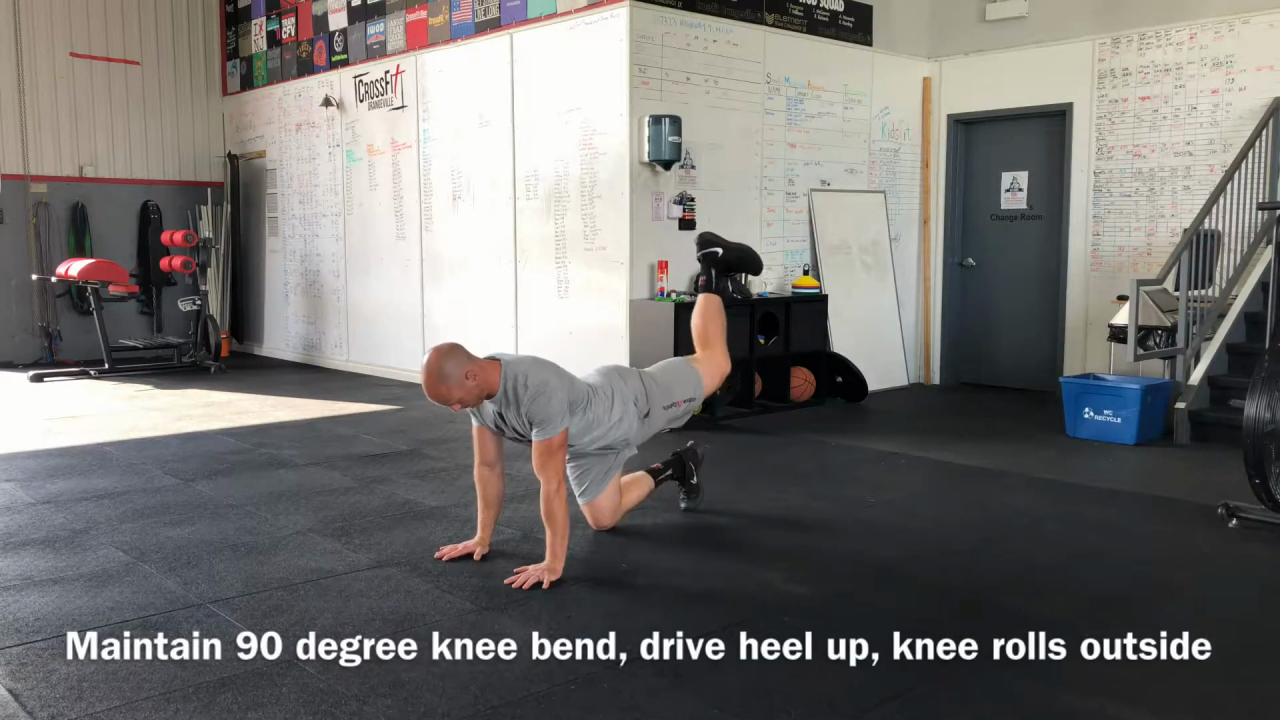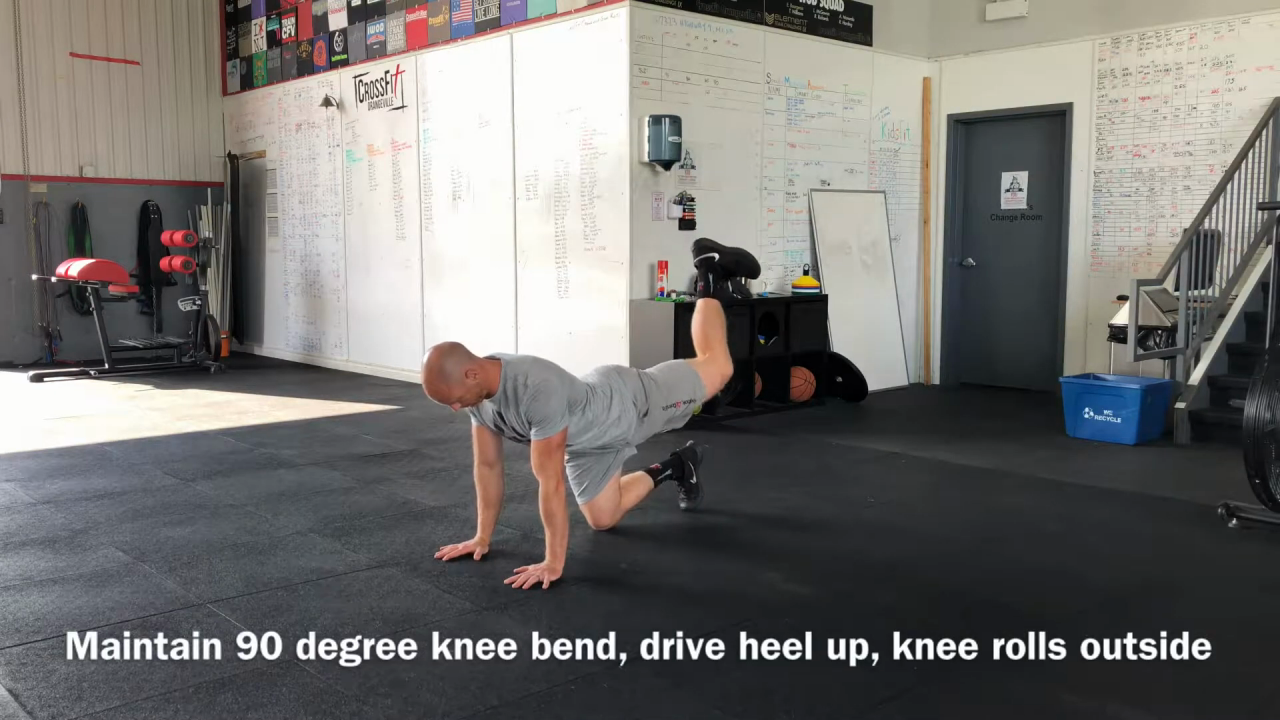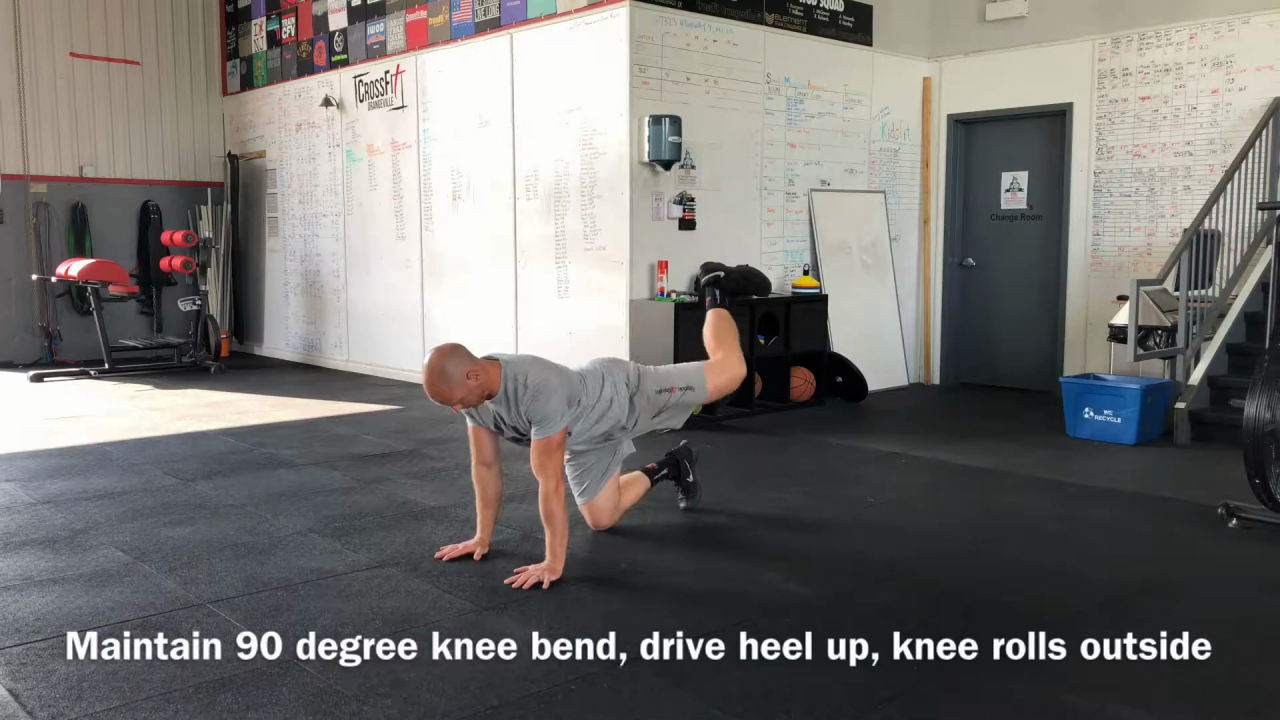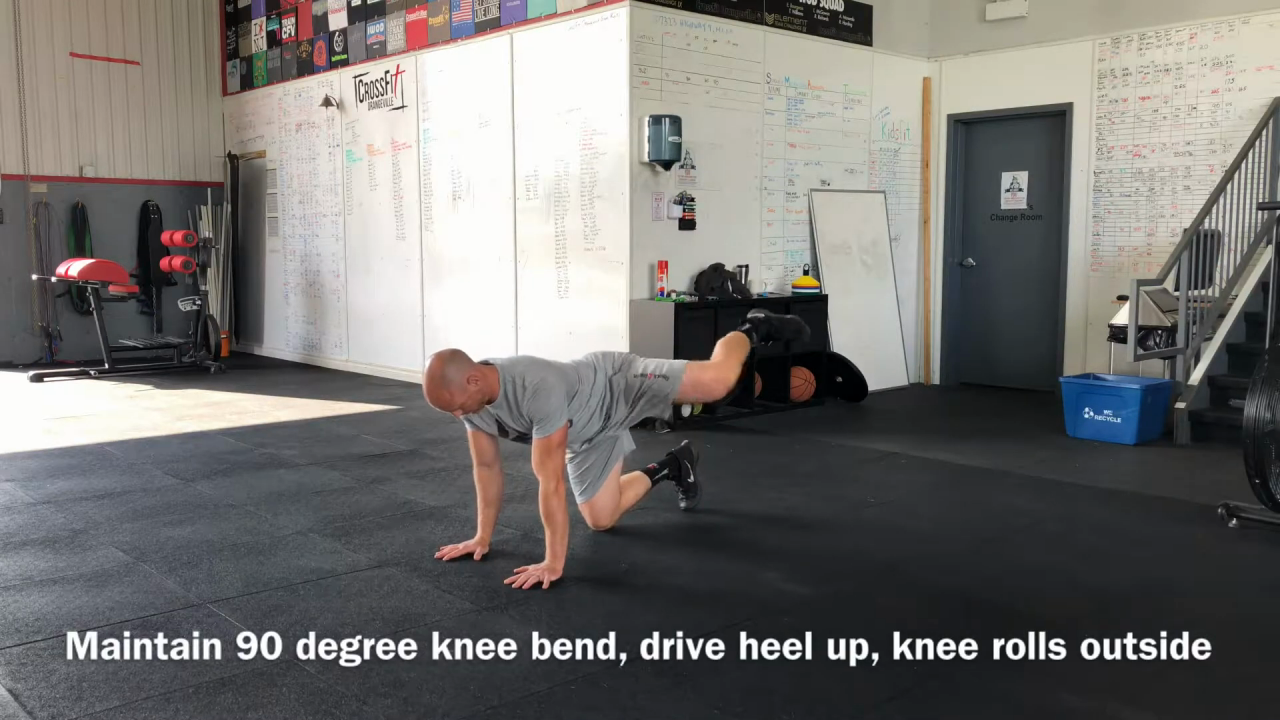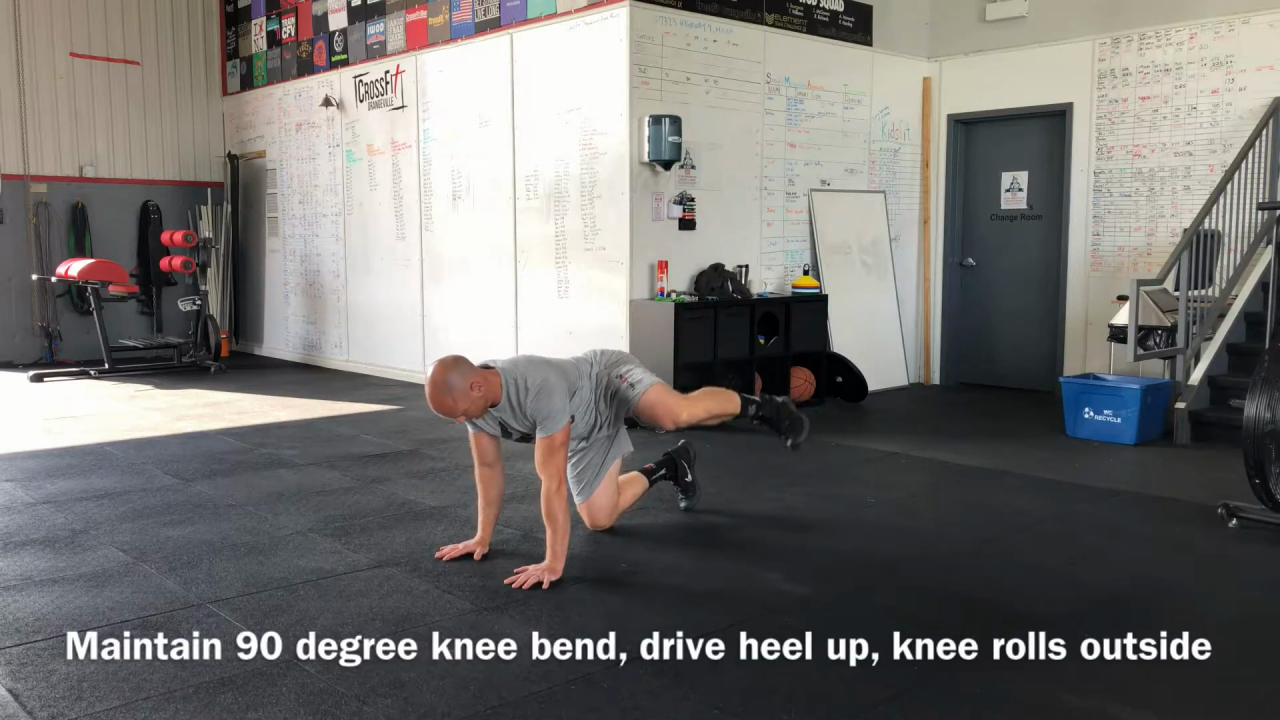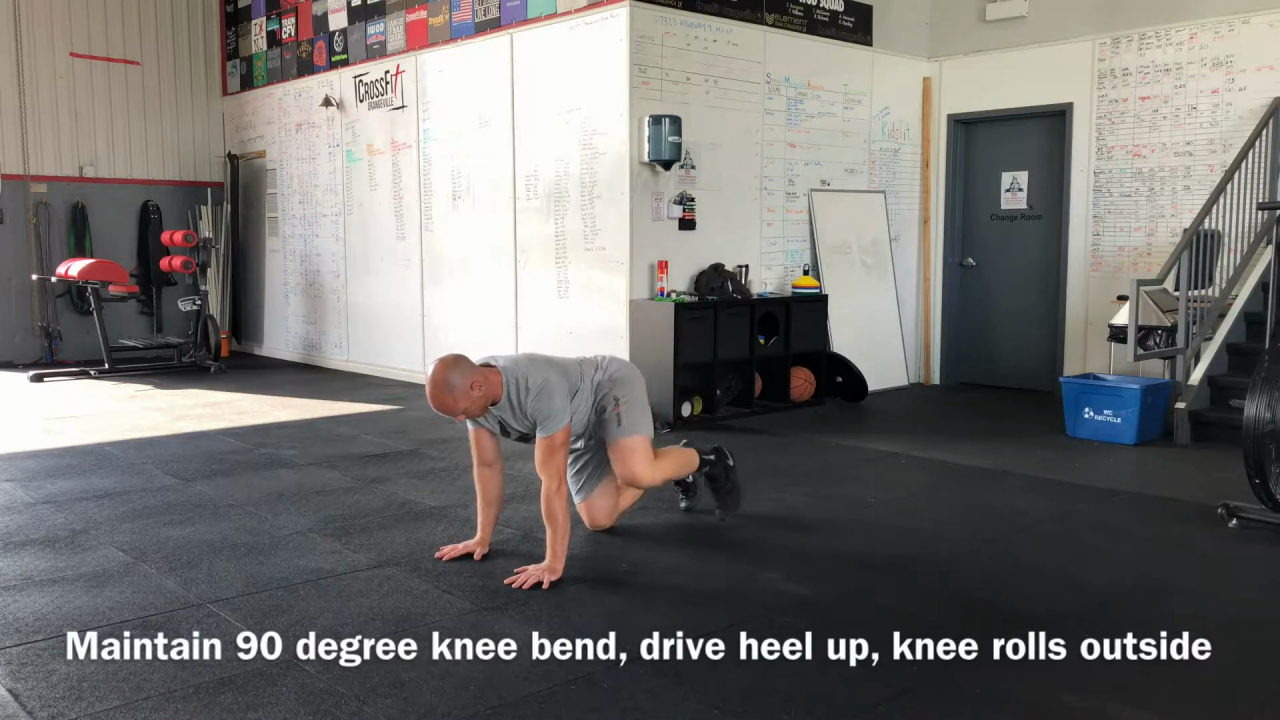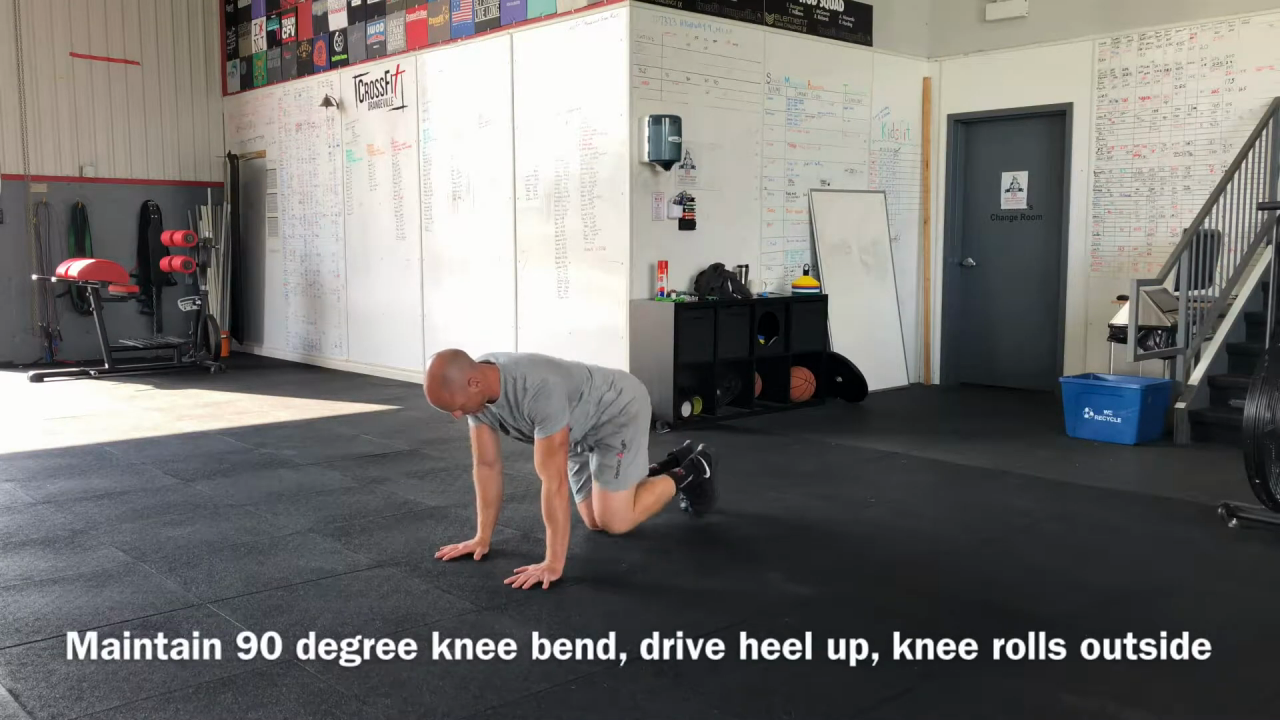
dt=0.3s
person 1, frame 1
left shoulder: (538, 390)
right shoulder: (476, 389)
left elbow: (552, 481)
right elbow: (488, 466)
left wrist: (554, 562)
right wrist: (482, 538)
left hip: (628, 404)
left knee: (715, 365)
right knee: (603, 520)
left ankle: (712, 271)
right ankle: (673, 468)
person 1, frame 2
left shoulder: (537, 389)
right shoulder: (477, 391)
left elbow: (551, 481)
right elbow: (488, 466)
left wrist: (554, 562)
right wrist: (482, 537)
left hip: (625, 405)
left knee: (717, 369)
right knee: (603, 519)
left ankle: (709, 275)
right ankle: (671, 469)
person 1, frame 3
left shoulder: (537, 390)
right shoulder: (473, 391)
left elbow: (550, 480)
right elbow: (485, 465)
left wrist: (554, 561)
right wrist: (483, 536)
left hip: (624, 395)
left knee: (730, 373)
right knee: (602, 520)
left ankle: (716, 292)
right ankle: (667, 467)
person 1, frame 4
left shoulder: (536, 390)
right shoulder: (472, 396)
left elbow: (550, 482)
right elbow: (487, 468)
left wrist: (553, 562)
right wrist: (482, 537)
left hip: (615, 385)
left knee: (719, 380)
right knee: (601, 520)
left ankle: (752, 329)
right ankle: (668, 467)
person 1, frame 5
left shoulder: (539, 390)
right shoulder: (474, 396)
left elbow: (553, 479)
right elbow: (488, 468)
left wrist: (554, 562)
right wrist: (482, 538)
right hip: (586, 429)
left knee: (676, 415)
right knee: (601, 520)
left ankle: (755, 407)
right ankle: (666, 466)
person 1, frame 6
left shoulder: (540, 390)
right shoulder: (471, 392)
left elbow: (553, 479)
right elbow: (486, 467)
left wrist: (554, 563)
right wrist: (482, 538)
right hip: (581, 427)
left knee: (637, 474)
right knee: (599, 520)
left ankle: (707, 461)
right ankle: (678, 469)
person 1, frame 7
left shoulder: (537, 389)
right shoulder: (474, 389)
left elbow: (554, 480)
right elbow: (487, 466)
left wrist: (554, 563)
right wrist: (482, 538)
left hip: (618, 408)
right hip: (584, 428)
left knee: (614, 521)
right knee: (596, 522)
left ankle: (691, 471)
right ankle: (672, 464)
